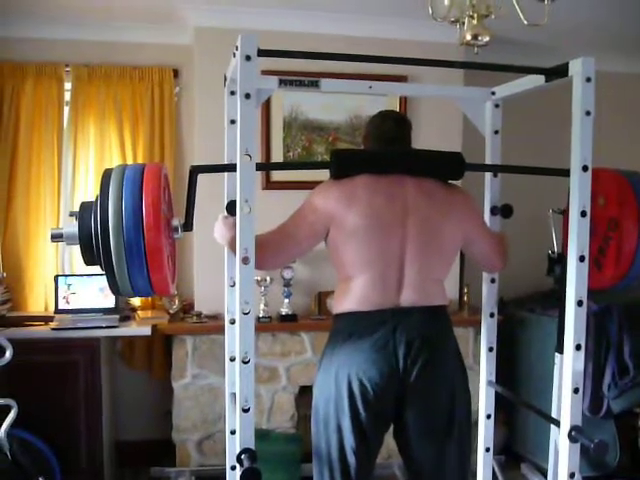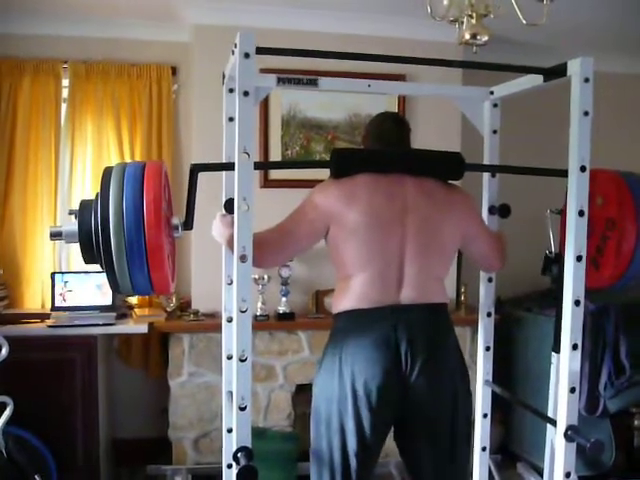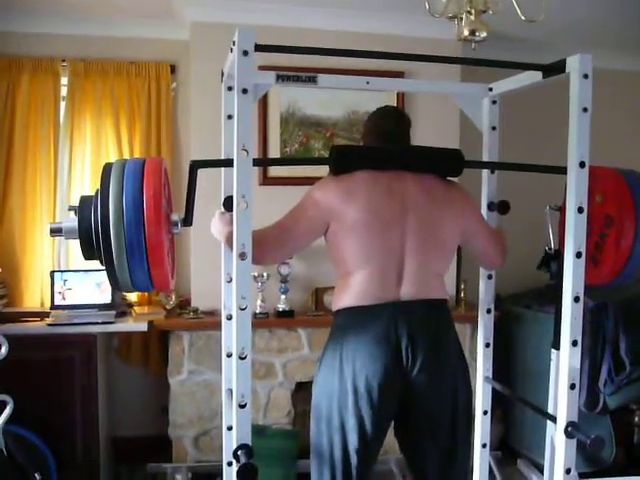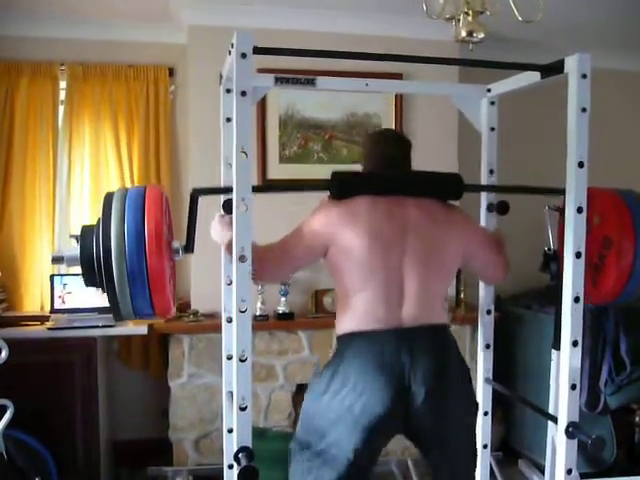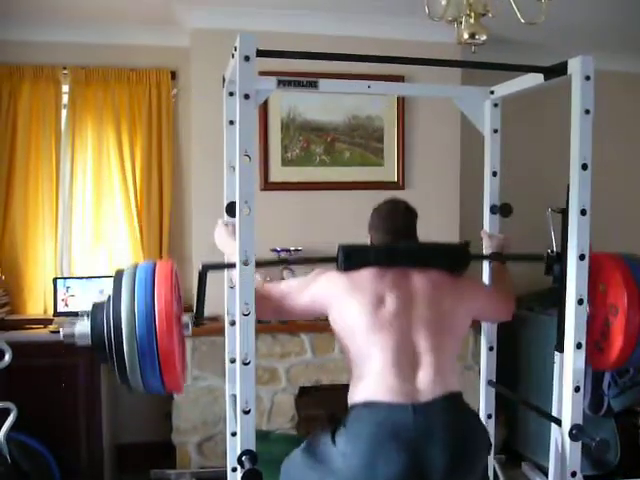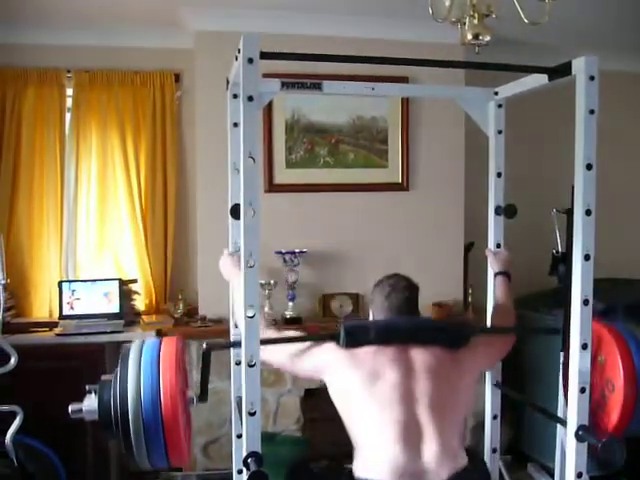
dt=0.5s
person 1, frame 1
left shoulder: (337, 195)
right shoulder: (453, 198)
left elbow: (267, 254)
right elbow: (496, 260)
left wrist: (228, 236)
right wrist: (500, 227)
left hip: (360, 342)
right hip: (432, 341)
person 1, frame 2
left shoulder: (338, 194)
right shoulder: (452, 198)
left elbow: (266, 251)
right elbow: (495, 259)
left wrist: (226, 233)
right wrist: (497, 228)
left hip: (361, 340)
right hip: (433, 338)
person 1, frame 3
left shoulder: (337, 191)
right shoulder: (451, 195)
left elbow: (265, 249)
right elbow: (495, 256)
left wrist: (225, 231)
right wrist: (497, 227)
left hip: (361, 338)
right hip: (434, 335)
person 1, frame 4
left shoulder: (338, 216)
right shoulder: (453, 219)
left elbow: (261, 268)
right elbow: (498, 273)
left wrist: (227, 236)
right wrist: (493, 241)
left hip: (364, 364)
right hip: (437, 362)
person 1, frame 5
left shoulder: (340, 284)
right shoulder: (457, 287)
left elbow: (262, 301)
right elbow: (505, 308)
left wrist: (231, 248)
right wrist: (497, 256)
left hip: (375, 437)
right hip: (451, 432)
person 1, frame 6
left shoulder: (342, 360)
right shoulder: (456, 358)
left elbow: (264, 340)
right elbow: (503, 332)
left wrist: (236, 278)
right wrist: (501, 273)
